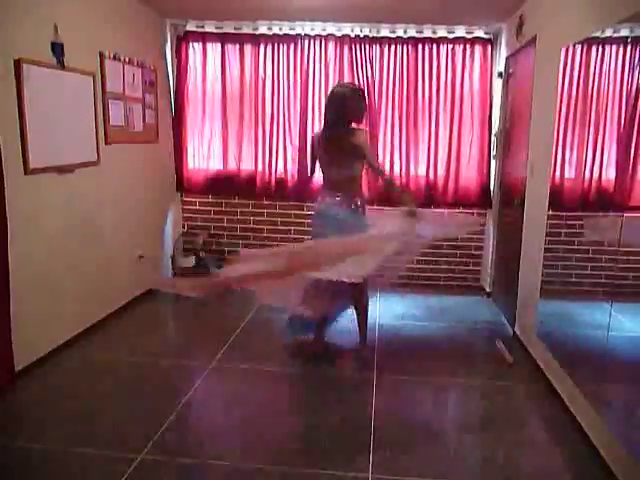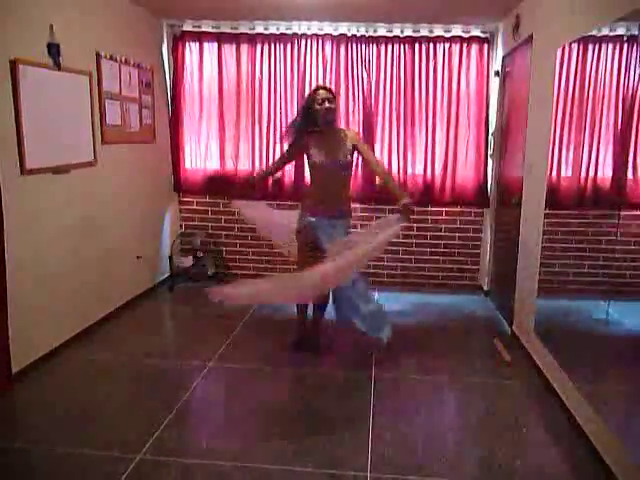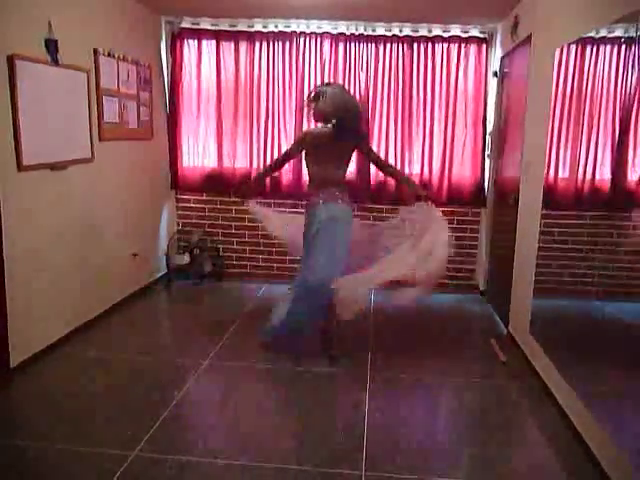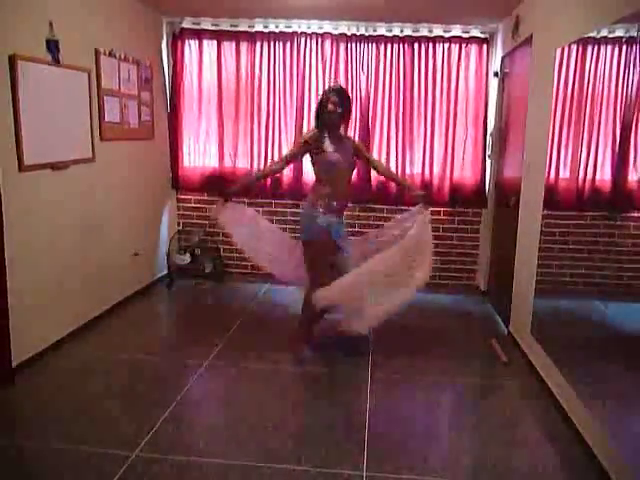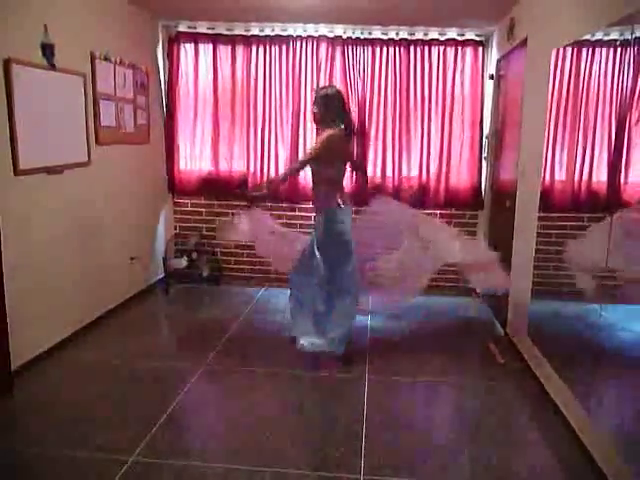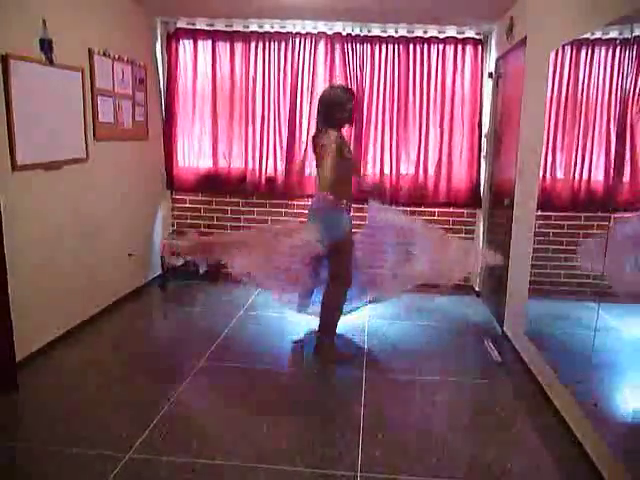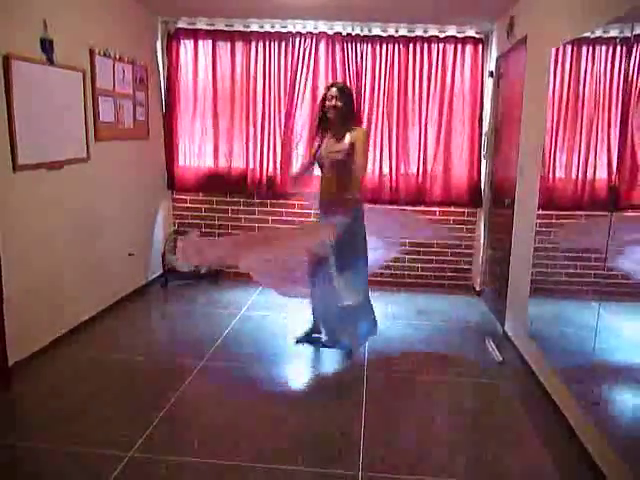
dt=0.7s
person 1, frame 1
left shoulder: (319, 138)
right shoulder: (357, 136)
left elbow: (308, 170)
right elbow: (379, 170)
right wrist: (406, 200)
left hip: (324, 208)
right hip: (349, 211)
left knee: (327, 279)
right knee: (357, 280)
left ankle: (317, 336)
right ankle: (363, 342)
person 1, frame 2
left shoulder: (352, 137)
right shoulder: (306, 140)
left elbow: (375, 165)
right elbow: (279, 164)
left wrist: (401, 195)
right wrist: (253, 182)
left hip: (340, 217)
right hip: (313, 214)
left ankle: (315, 331)
right ankle: (302, 329)
person 1, frame 3
left shoulder: (310, 136)
right shoulder: (351, 137)
left elbow: (278, 163)
right elbow: (382, 165)
left wrist: (253, 183)
right wrist: (413, 186)
left hip: (320, 207)
right hip: (341, 207)
left knee: (315, 274)
right knee: (327, 274)
right ankle: (327, 339)
person 1, frame 4
left shoulder: (348, 141)
right shoulder: (314, 136)
left elbow: (376, 164)
right elbow: (281, 163)
left wrist: (408, 186)
right wrist: (241, 185)
left hip: (335, 216)
right hip: (318, 214)
left knee: (328, 277)
right knee: (323, 279)
left ankle: (307, 332)
right ankle: (303, 337)
person 1, frame 5
left shoulder: (330, 137)
right shoulder: (340, 137)
left elbow: (299, 164)
right elbow: (357, 167)
left wrist: (267, 188)
right wrist: (368, 187)
left hip: (330, 211)
right hip: (334, 209)
left knee: (331, 276)
right knee: (320, 271)
left ankle: (336, 343)
right ankle: (328, 335)
person 1, frame 6
left shoulder: (334, 136)
right shoulder: (333, 136)
left elbow: (345, 167)
right elbow: (326, 171)
right wrist: (328, 191)
left hip: (328, 208)
right hip: (332, 209)
left knee: (333, 275)
right knee: (342, 278)
left ankle: (322, 336)
right ankle: (326, 342)
person 1, frame 7
left shoulder: (357, 134)
right shoulder: (323, 134)
left elbow: (359, 163)
right elbow: (312, 161)
left wrist: (356, 190)
right wrist: (295, 178)
left hip: (346, 211)
right hip: (326, 209)
left knee: (340, 271)
right knee: (317, 268)
left ankle: (347, 335)
right ankle: (318, 325)
